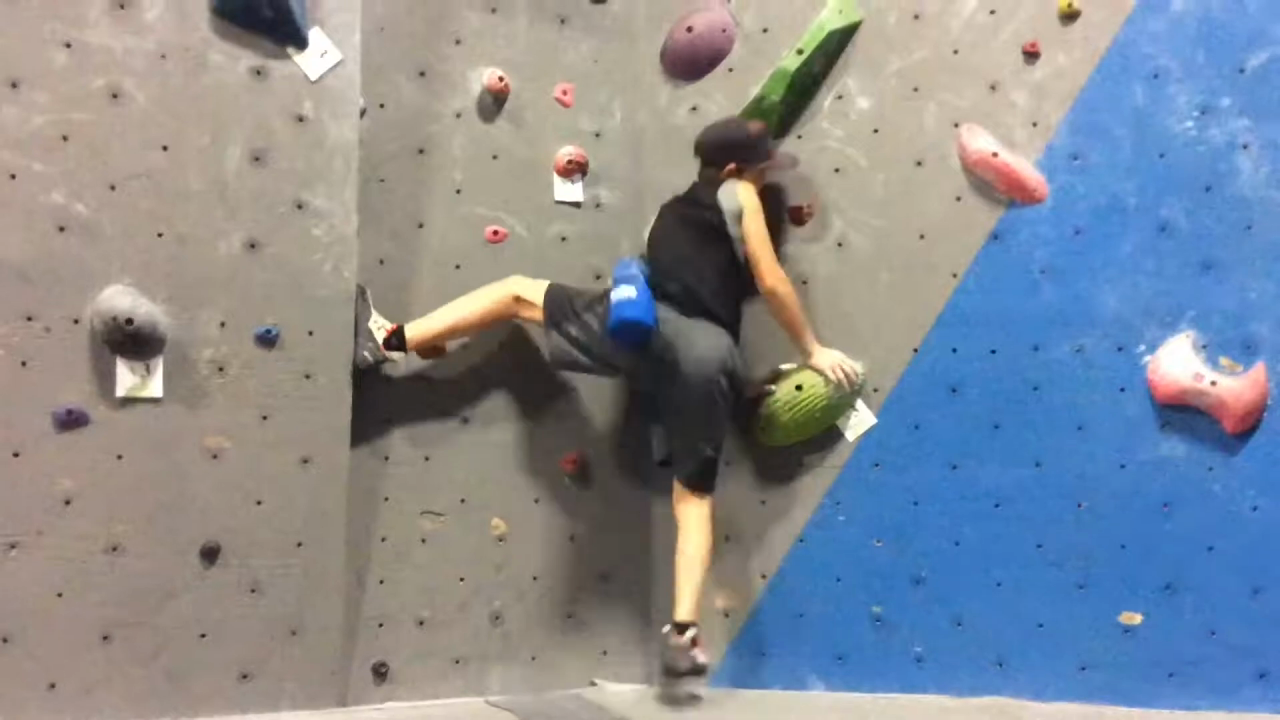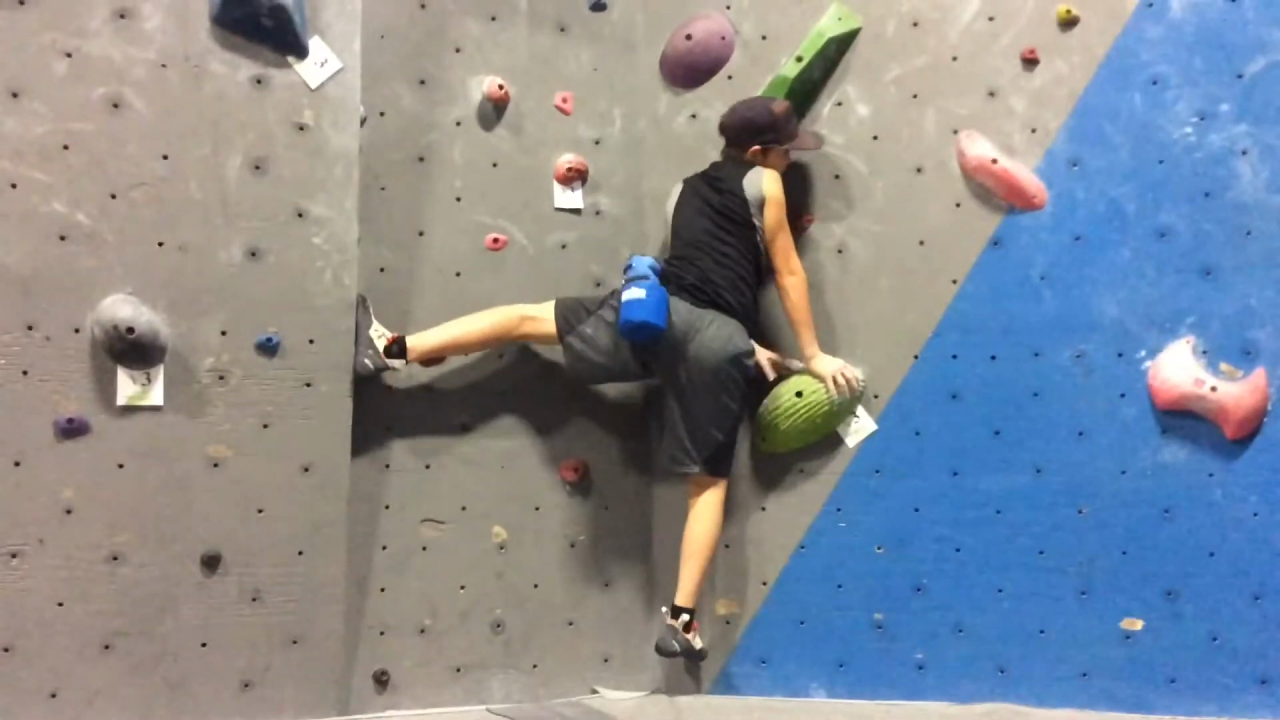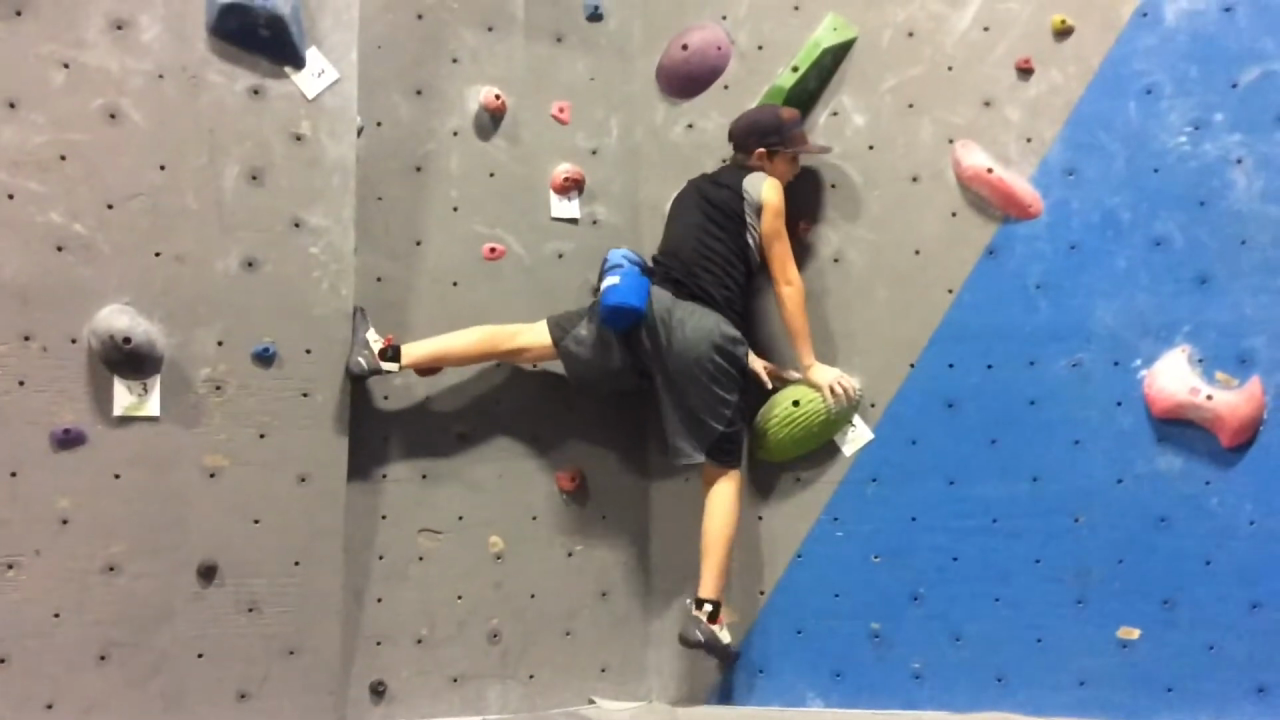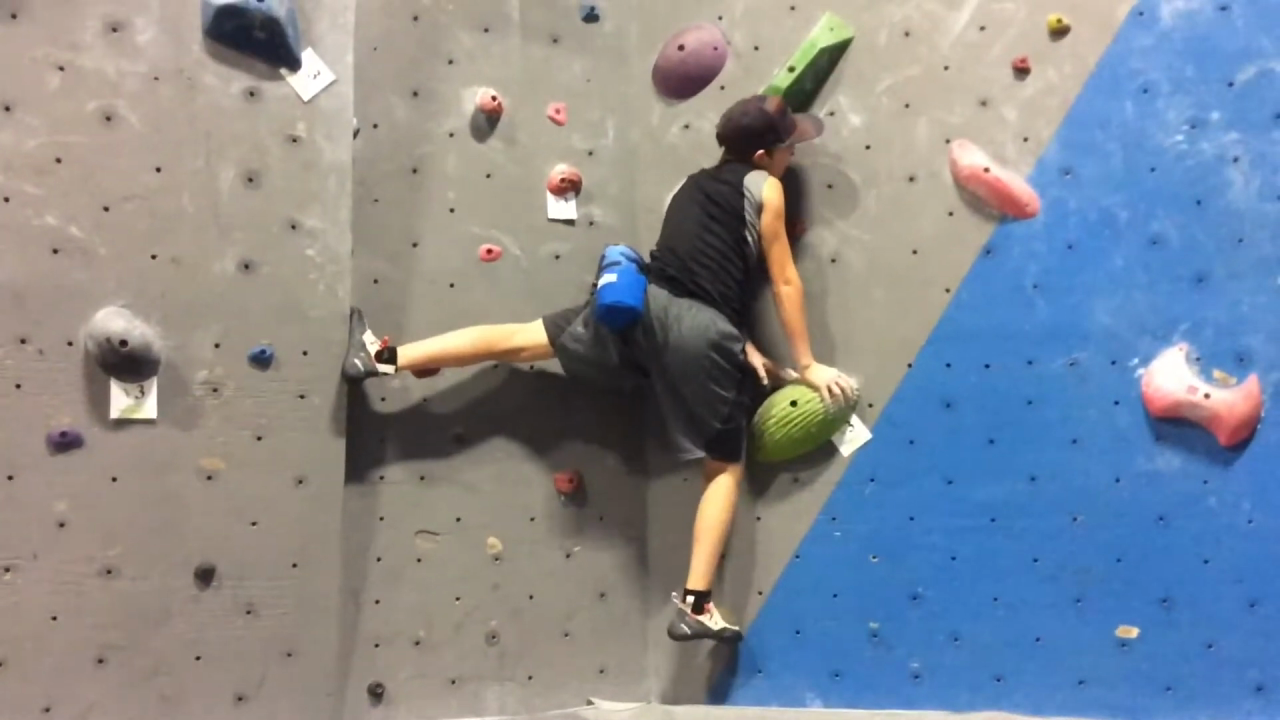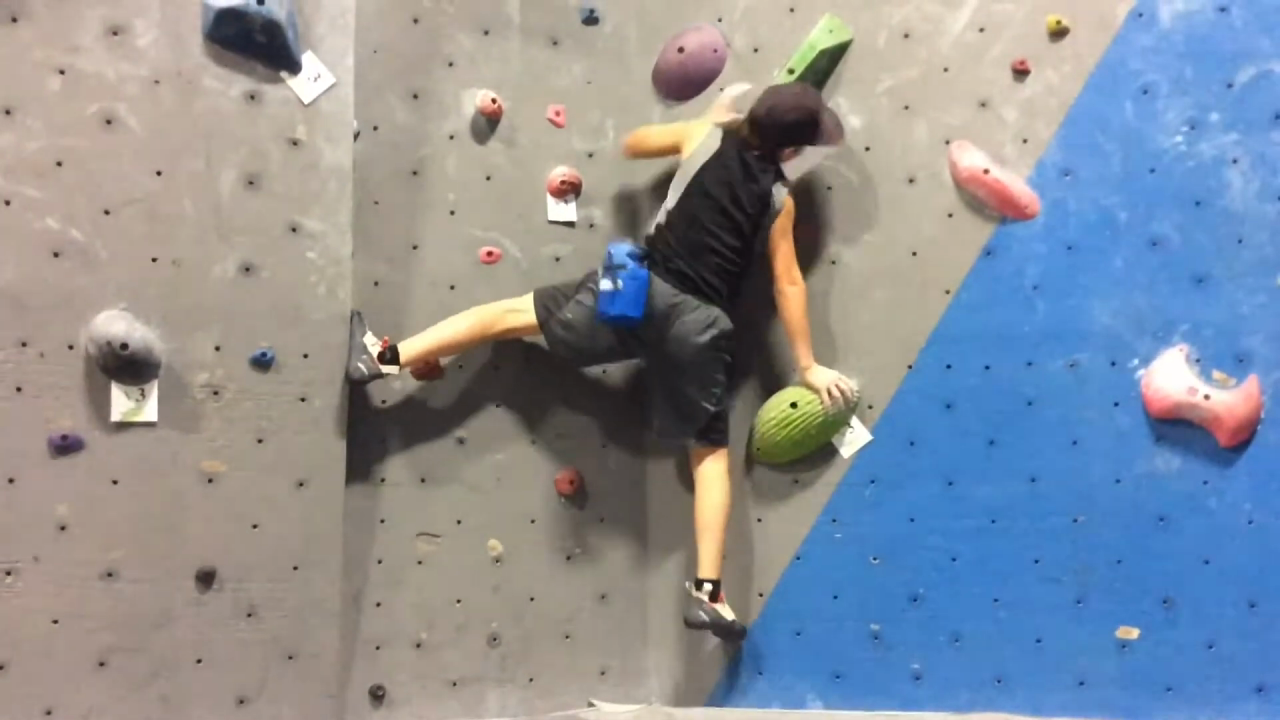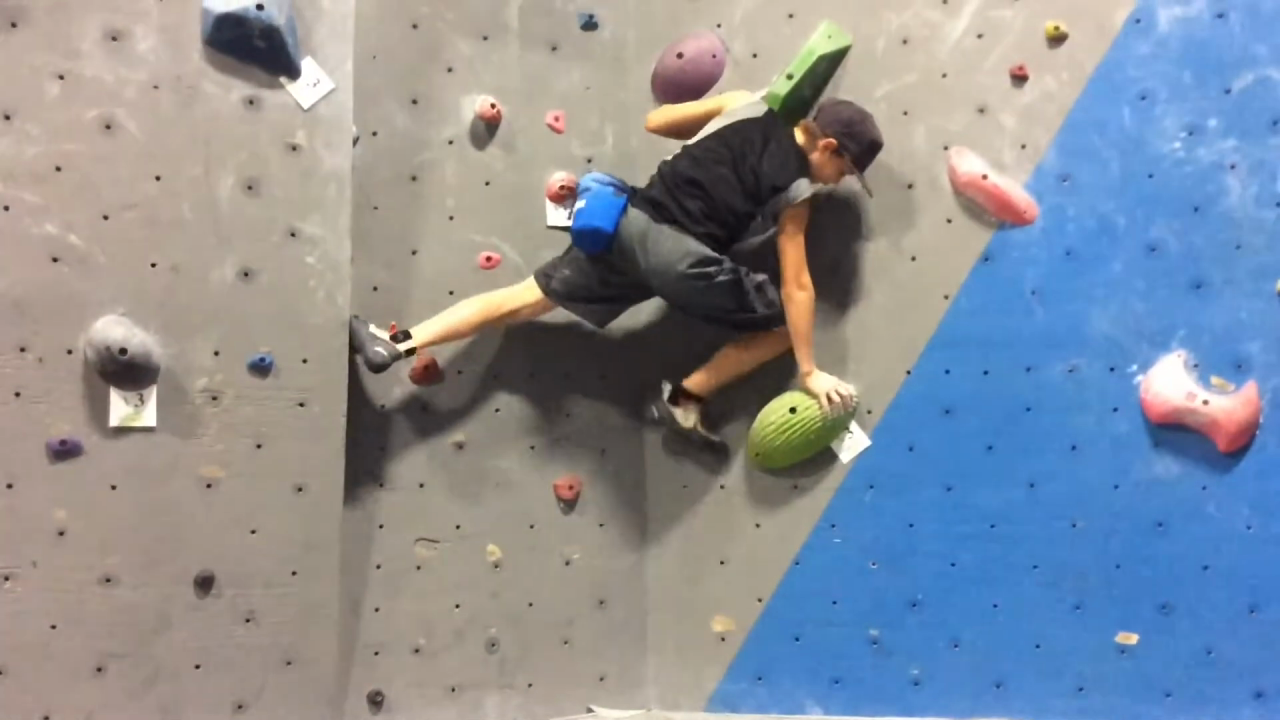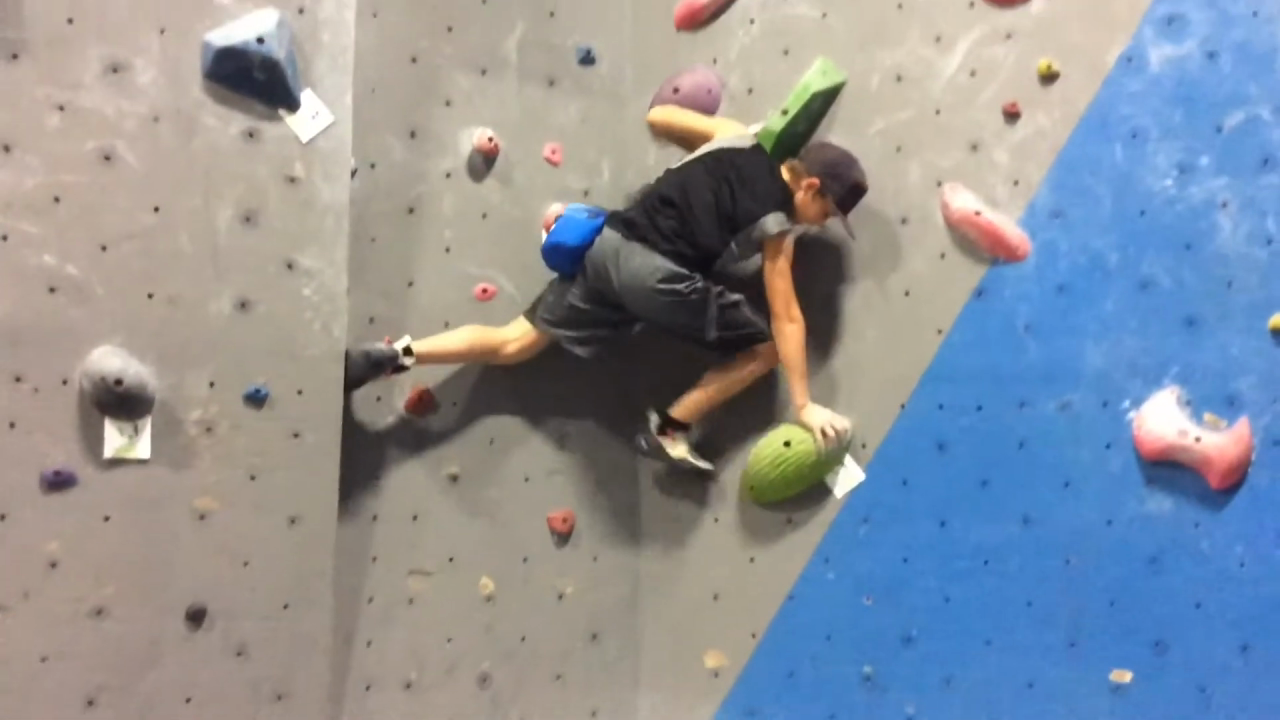
dt=0.7s
person 1, frame 1
left shoulder: (668, 213)
right shoulder: (740, 196)
right elbow: (770, 283)
left wrist: (735, 381)
right wrist: (813, 350)
right hip: (708, 353)
left knee: (518, 291)
right knee: (694, 498)
left ankle: (389, 338)
right ankle: (683, 634)
person 1, frame 2
left shoulder: (687, 190)
right shoulder: (764, 183)
right elbow: (789, 274)
left wrist: (746, 345)
right wrist: (813, 355)
left hip: (658, 309)
right hip: (719, 343)
left knee: (525, 319)
right knee: (709, 483)
left ankle: (391, 348)
right ankle: (680, 621)
person 1, frame 3
left shoulder: (696, 188)
right shoulder: (764, 189)
right elbow: (786, 282)
left wrist: (742, 354)
right wrist: (809, 364)
left hip: (647, 304)
right hip: (704, 335)
left knee: (520, 339)
right knee: (724, 476)
left ankle: (386, 353)
right ankle: (706, 613)
person 1, frame 4
left shoulder: (695, 184)
right shoulder: (766, 187)
right elbow: (784, 282)
left wrist: (742, 347)
right wrist: (806, 365)
left hip: (645, 301)
right hip: (703, 334)
left knee: (519, 339)
right knee: (725, 471)
left ankle: (381, 356)
right ankle: (695, 605)
person 1, frame 5
left shoulder: (708, 136)
right shoulder: (779, 194)
left elbow: (635, 145)
right elbow: (788, 284)
right wrist: (808, 367)
left hip: (639, 287)
right hip: (699, 323)
left knee: (510, 313)
right knee: (712, 455)
left ankle: (385, 356)
right ankle: (706, 593)
person 1, frame 6
left shoulder: (744, 107)
right shoulder: (797, 188)
left elbow: (655, 121)
right elbow: (796, 285)
right wrist: (809, 371)
left hip: (630, 220)
right hip: (682, 258)
left knee: (520, 301)
right knee: (778, 327)
left ankle: (396, 343)
right ankle: (684, 398)
person 1, frame 7
left shoulder: (736, 138)
right shoulder: (776, 225)
left elbow: (657, 117)
right elbow: (787, 321)
right wrist: (804, 406)
left hip: (606, 244)
right hip: (655, 278)
left knee: (514, 342)
right knee: (762, 343)
left ankle: (398, 354)
right ankle: (671, 425)
